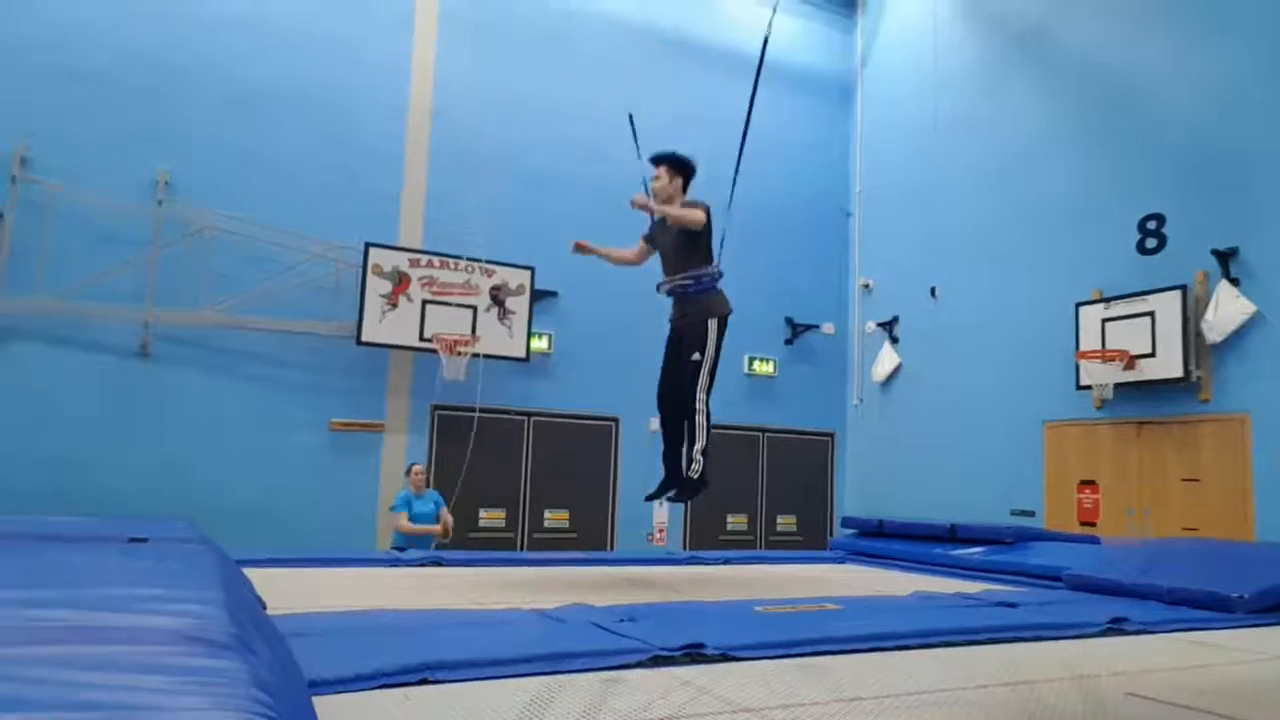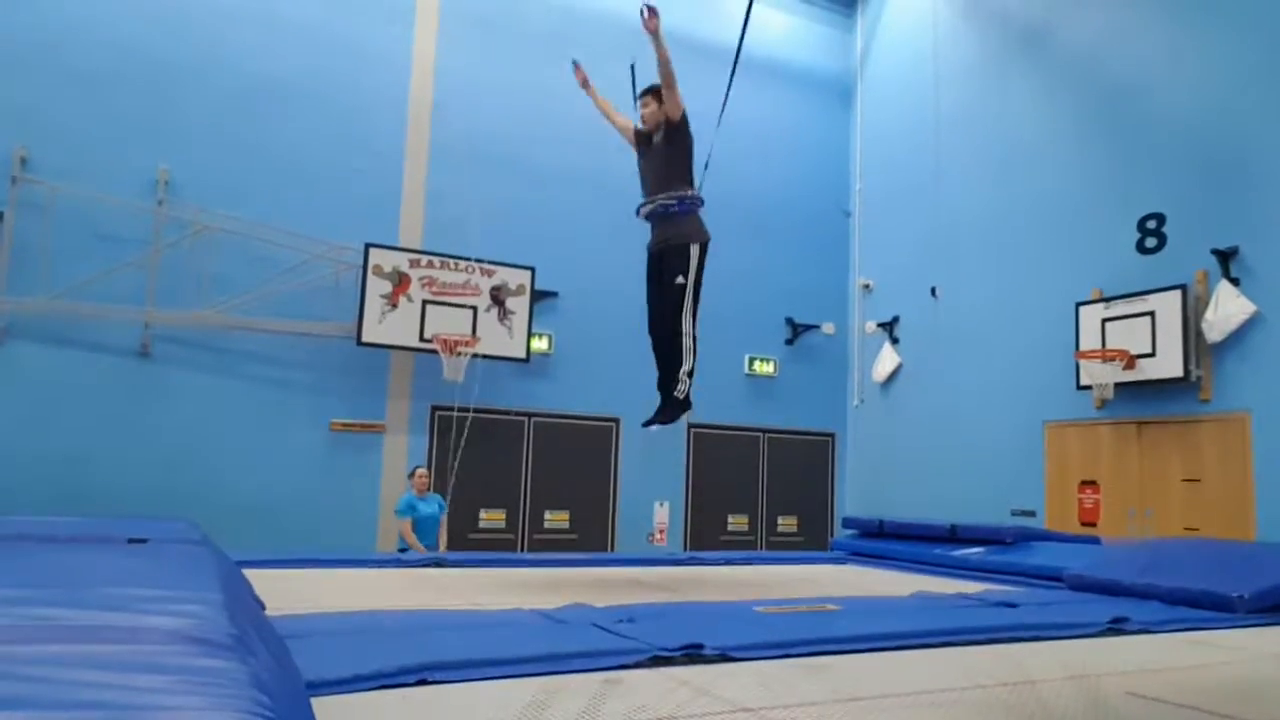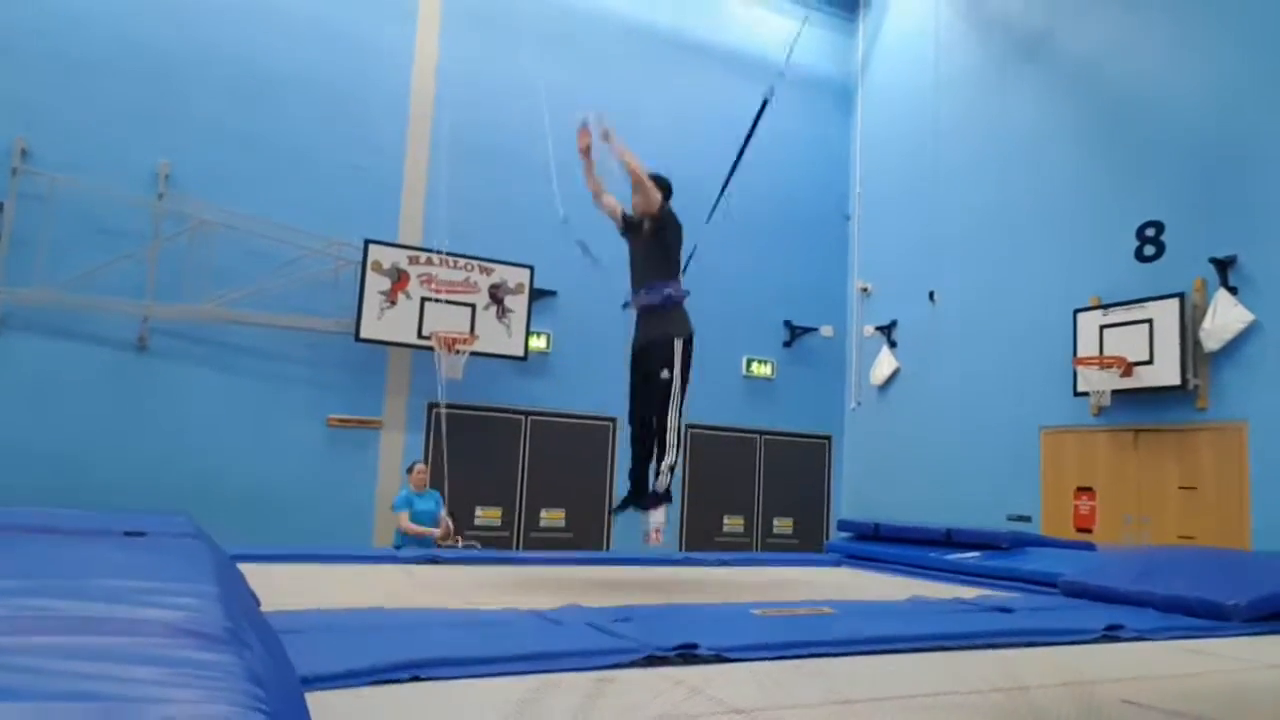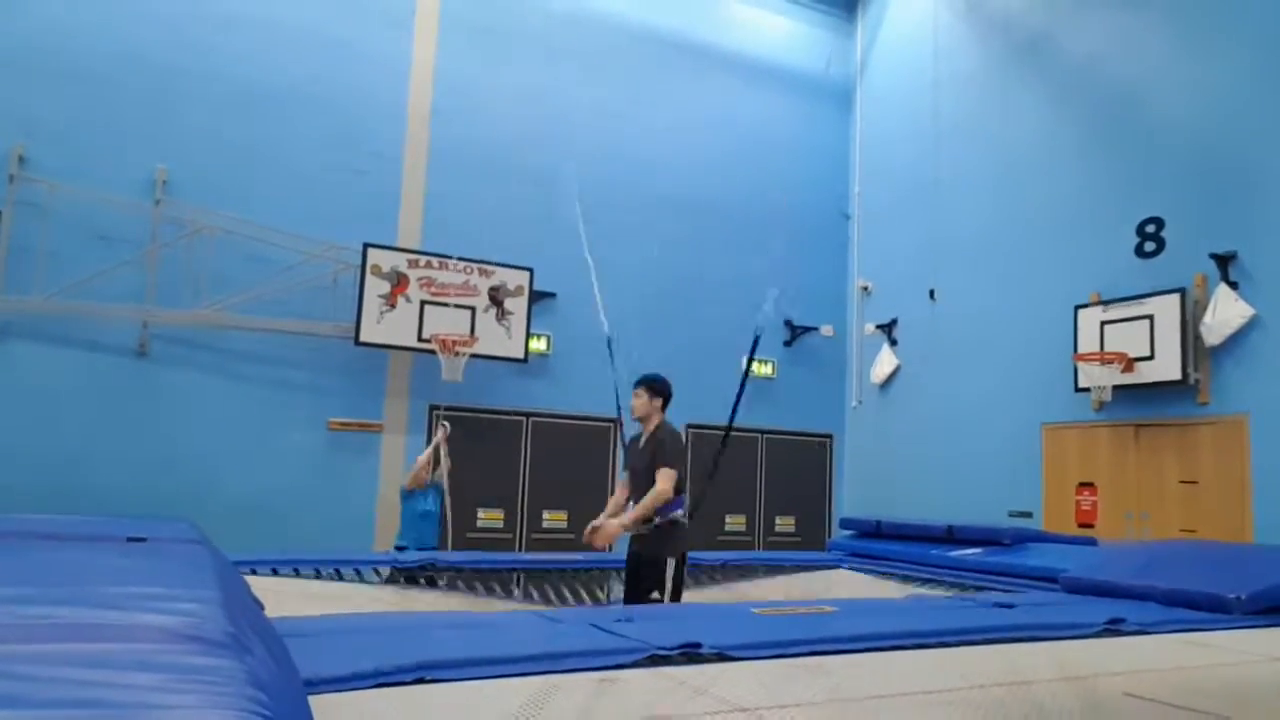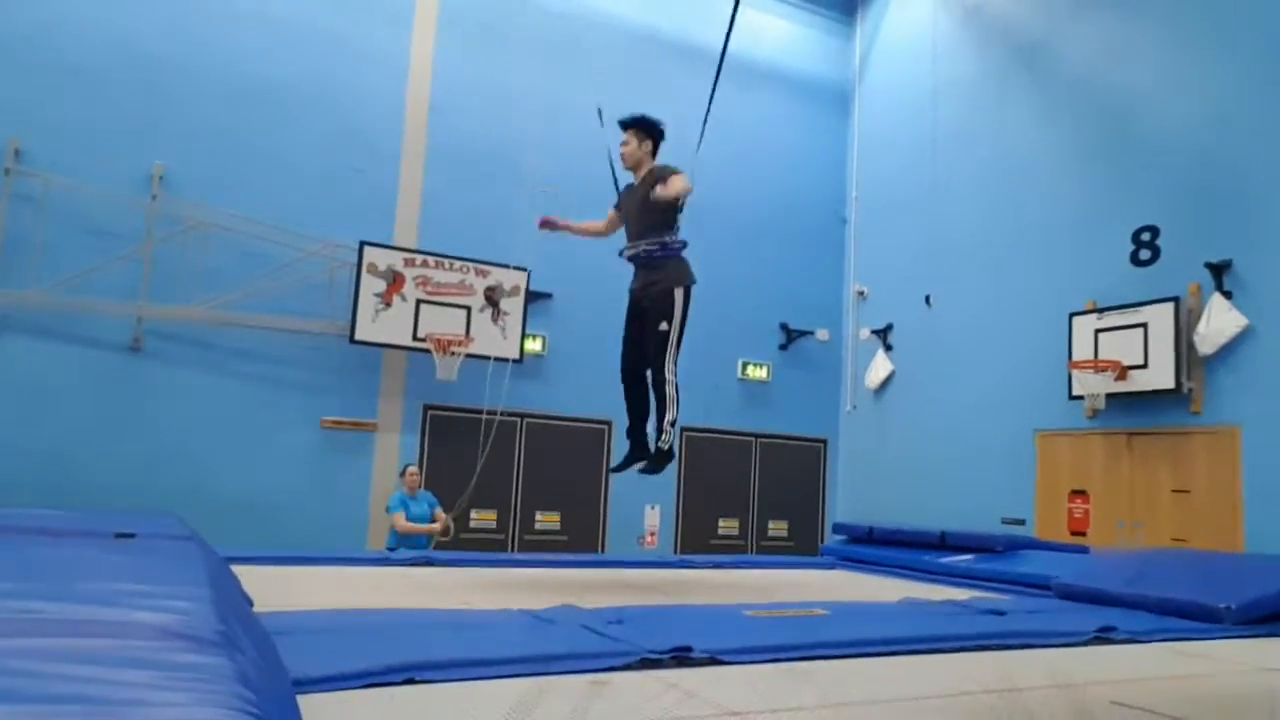
dt=1s
person 1, frame 1
left shoulder: (692, 211)
right shoulder: (660, 227)
left elbow: (696, 219)
right elbow: (633, 256)
left wrist: (654, 207)
right wrist: (594, 251)
left hip: (706, 313)
right hip: (681, 315)
left knee: (693, 398)
right knee: (668, 399)
left ankle: (695, 473)
right ankle: (672, 473)
person 1, frame 2
left shoulder: (677, 133)
right shoulder: (646, 143)
left elbow: (669, 81)
right elbow: (614, 116)
left wrist: (656, 37)
right wrist: (588, 87)
left hip: (685, 237)
right hip: (659, 240)
left knee: (681, 318)
right knee: (659, 324)
left ankle: (681, 392)
right ankle: (666, 396)
person 1, frame 3
left shoulder: (667, 224)
right shoulder: (635, 229)
left elbow: (642, 182)
right elbow: (601, 198)
left wrist: (614, 143)
right wrist: (587, 156)
left hip: (670, 331)
right hip: (644, 331)
left knee: (666, 413)
right knee: (639, 417)
left ankle: (662, 487)
right ankle: (638, 489)
person 1, frame 4
left shoulder: (669, 439)
right shoulder: (634, 443)
left elbow: (664, 490)
right elbow: (624, 490)
left wrist: (620, 524)
right wrist: (604, 519)
left hip: (666, 537)
right hip: (641, 538)
person 1, frame 5
left shoulder: (661, 178)
right shoulder: (629, 193)
left elbow: (684, 185)
right elbow: (605, 227)
left wrist: (671, 191)
right wrist: (563, 226)
left hip: (669, 282)
right hip: (641, 283)
left knee: (661, 368)
right knee: (631, 369)
left ankle: (664, 445)
right ankle: (637, 444)
